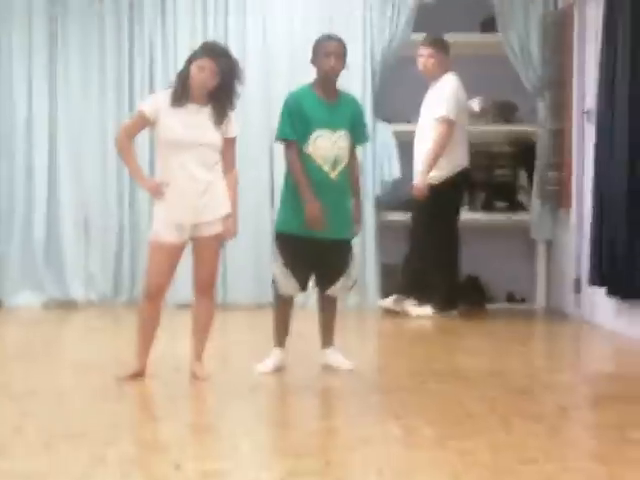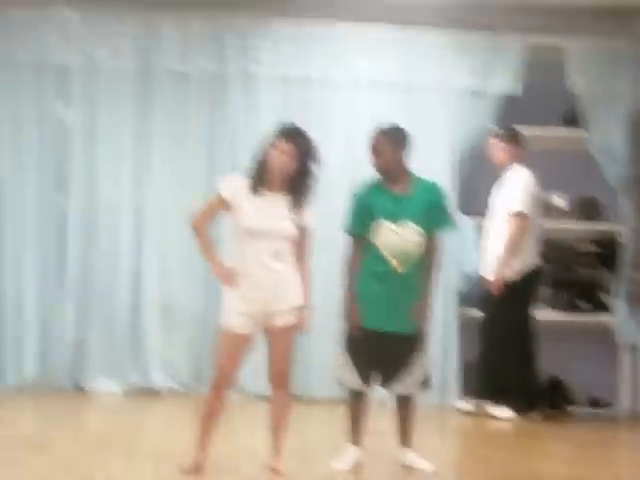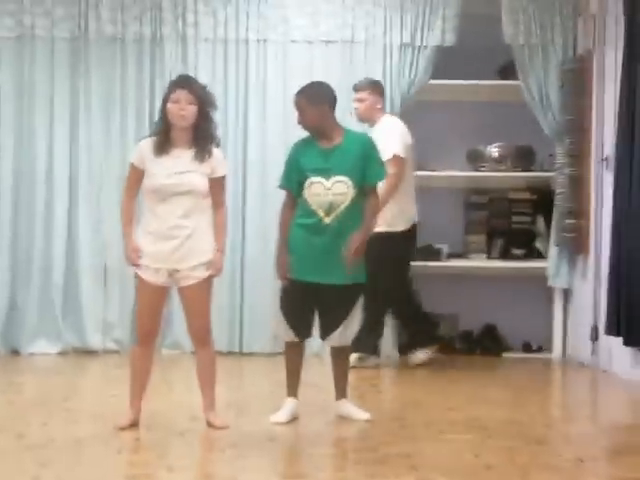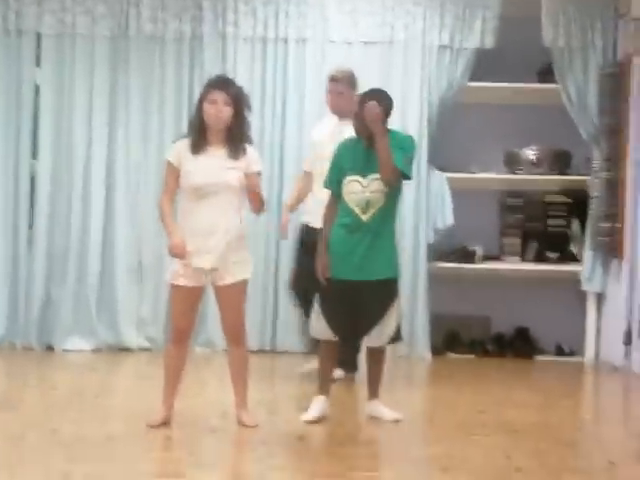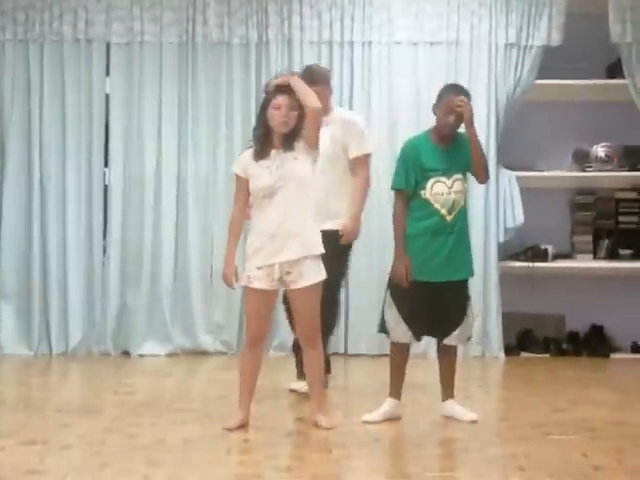
dt=0.7s
person 1, frame 1
left shoulder: (223, 115)
right shoulder: (161, 103)
left elbow: (229, 168)
right elbow: (123, 138)
left wrist: (232, 213)
right wrist: (142, 179)
left hip: (211, 210)
right hip: (171, 210)
left knee: (205, 288)
right knee: (153, 289)
left ankle: (197, 360)
right ankle: (141, 362)
person 1, frame 2
left shoulder: (298, 204)
right shoulder: (239, 188)
left elbow: (300, 258)
right elbow: (200, 221)
left wrist: (304, 303)
right wrist: (217, 264)
left hip: (283, 299)
right hip: (242, 297)
left knee: (281, 380)
right knee: (222, 378)
left ankle: (276, 455)
right ankle: (200, 452)
person 1, frame 3
left shoulder: (211, 155)
right shoulder: (146, 150)
left elbow: (219, 206)
right elbow: (129, 196)
left wrist: (219, 249)
right wrist: (128, 239)
left hip: (195, 254)
right hip: (152, 252)
left knee: (202, 335)
right knee: (145, 335)
left ankle: (210, 408)
right ankle: (134, 409)
person 1, frame 4
left shoulder: (245, 153)
right shoulder: (182, 150)
left elbow: (257, 205)
right elbow: (166, 198)
left wrist: (254, 192)
right wrist: (173, 233)
left hip: (231, 254)
right hip: (190, 252)
left knee: (236, 334)
right knee: (179, 333)
left ankle: (241, 406)
right ankle: (167, 407)
person 1, frame 5
left shoulder: (305, 148)
right shoulder: (249, 159)
left elbow: (316, 108)
right elbow: (239, 211)
left wrist: (292, 79)
right wrist: (229, 257)
left hip: (302, 254)
right hip: (261, 256)
left knee: (310, 336)
right knee: (254, 337)
left ankle: (319, 409)
right ankle: (243, 410)
person 2, frame 1
left shoulder: (352, 105)
right shoulder: (296, 101)
left elbow: (352, 157)
right elbow: (291, 154)
left wrist: (356, 202)
right wrist: (308, 200)
left hip: (338, 213)
right hip: (299, 214)
left knee: (331, 284)
right knee: (286, 284)
left ankle: (329, 349)
right ankle: (278, 350)
person 2, frame 2
left shoulder: (430, 193)
right shoulder: (367, 195)
left elbow: (431, 248)
right elbow: (357, 249)
left wrist: (424, 297)
right wrist: (351, 298)
left hip: (407, 306)
right hip: (369, 305)
left knee: (405, 382)
right knee: (357, 379)
left ankle: (406, 449)
right ankle: (354, 447)
person 2, frame 3
left shoulder: (361, 145)
right shoulder: (300, 151)
left elbow: (372, 197)
right elbow: (290, 203)
left wrist: (362, 235)
right wrist: (282, 250)
left hip: (343, 259)
right hip: (302, 258)
left knee: (340, 334)
right knee: (294, 331)
left ankle: (342, 400)
right ankle: (291, 400)
person 2, frame 4
left shoulder: (402, 143)
right shoulder: (345, 149)
left elbow: (390, 178)
right elbow: (333, 202)
left wrist: (378, 131)
right wrist: (322, 249)
left hip: (379, 260)
right hip: (341, 256)
left knee: (377, 334)
right knee: (329, 330)
left ankle: (373, 400)
right ankle: (321, 398)
person 2, frame 5
left shoulder: (466, 144)
right shoulder: (414, 148)
left elbow: (482, 177)
right elbow: (400, 203)
left wrist: (471, 128)
right wrist: (400, 254)
left hip: (454, 259)
right hip: (416, 258)
left knee: (450, 332)
right knee: (401, 331)
left ankle: (448, 400)
right ankle: (393, 400)
person 3, frame 1
left shoulder: (448, 85)
right shoulder: (438, 87)
left elbow: (444, 132)
left wrist: (424, 175)
left hip: (442, 178)
right hip: (435, 177)
left knee: (437, 239)
right knee: (422, 237)
left ankle: (442, 301)
right ankle: (410, 294)
person 3, frame 2
left shoulder: (520, 178)
right shoulder: (508, 179)
left elbow: (518, 225)
left wrist: (499, 269)
left hip: (513, 275)
right hip: (503, 273)
left knee: (510, 336)
right knee: (494, 335)
left ankle: (520, 402)
right ankle: (489, 395)
person 3, frame 3
left shoulder: (391, 128)
right shoulder: (376, 132)
left elbow: (395, 173)
left hip: (393, 226)
right hip: (377, 225)
left knee: (392, 288)
right knee: (373, 289)
left ankle: (423, 338)
right ankle: (366, 348)
person 3, frame 4
right shoulder: (322, 128)
right elbow: (308, 174)
right wrist: (289, 208)
right hip: (314, 224)
right knee: (302, 286)
left ankle: (346, 361)
person 3, frame 5
left shoulder: (348, 123)
left elbow: (361, 173)
left wrist: (354, 217)
left hip: (334, 228)
left knee: (322, 296)
right ankle: (308, 367)
